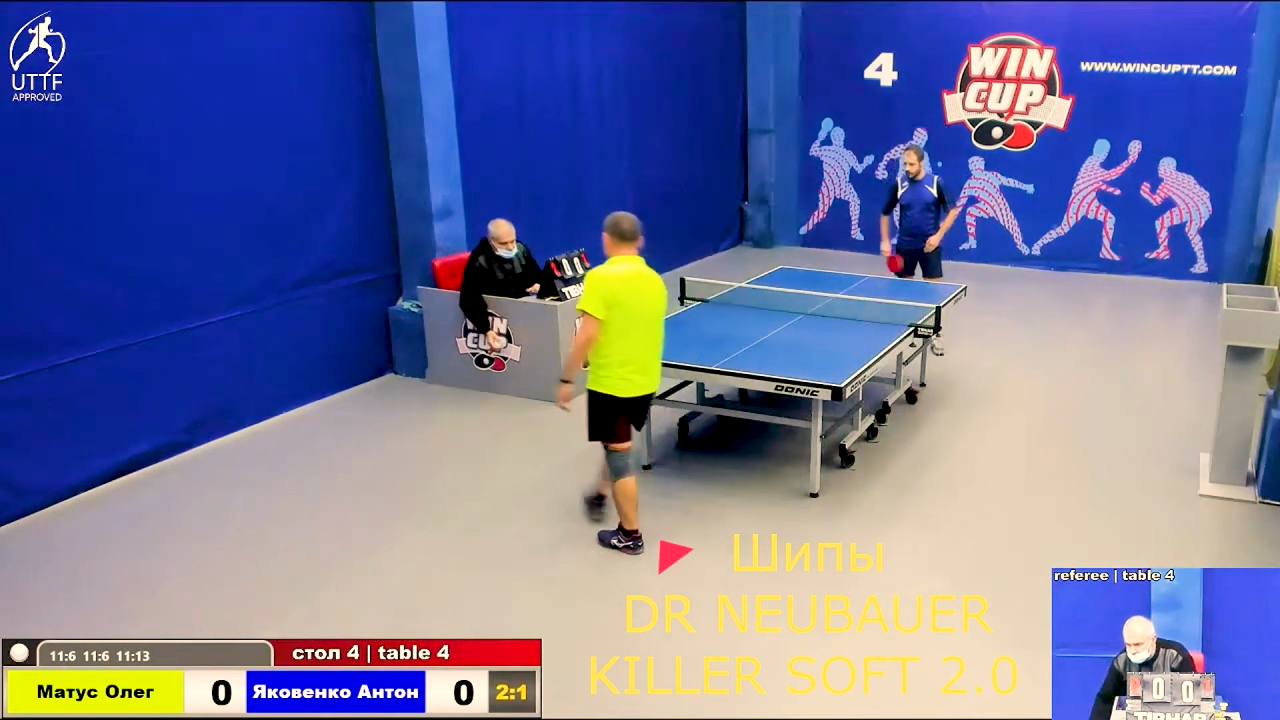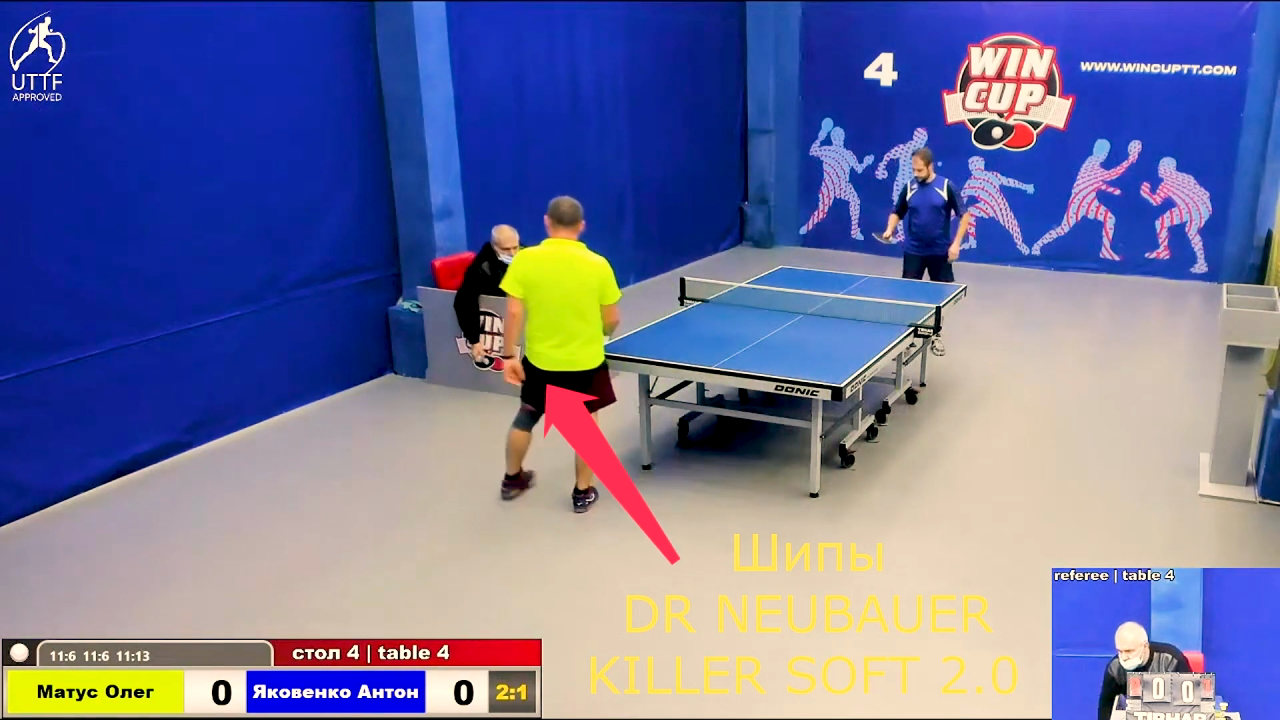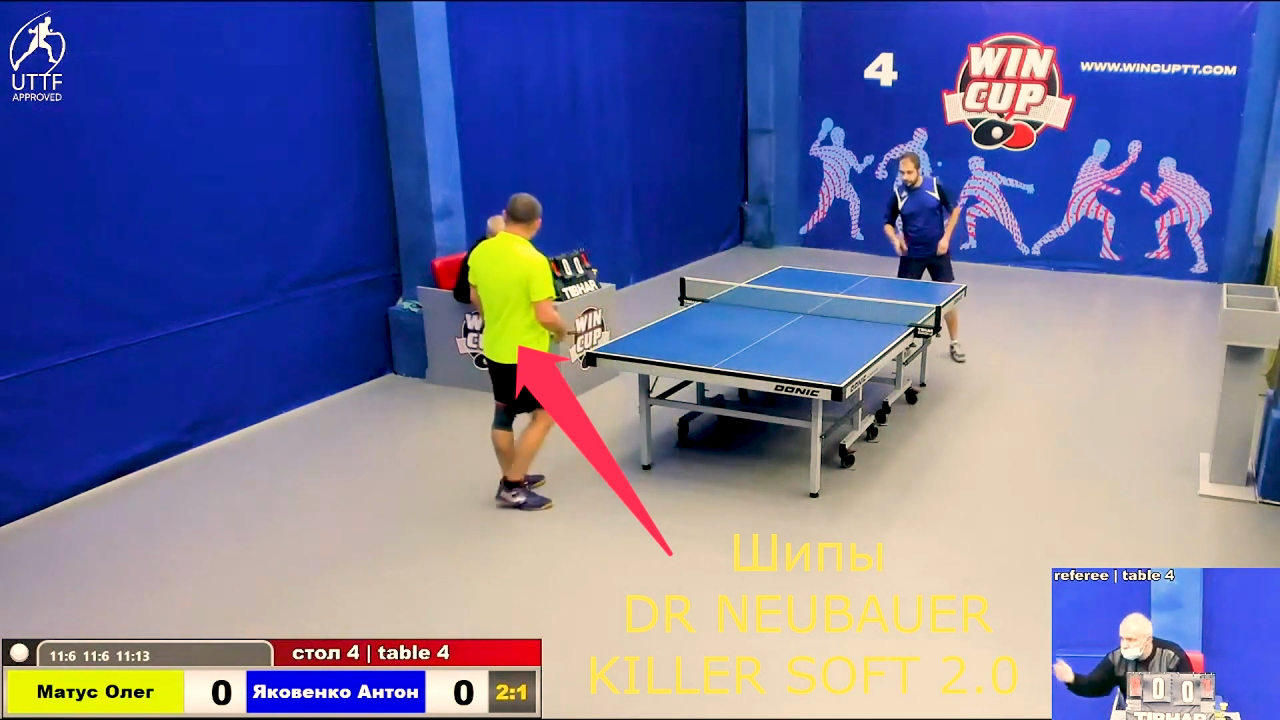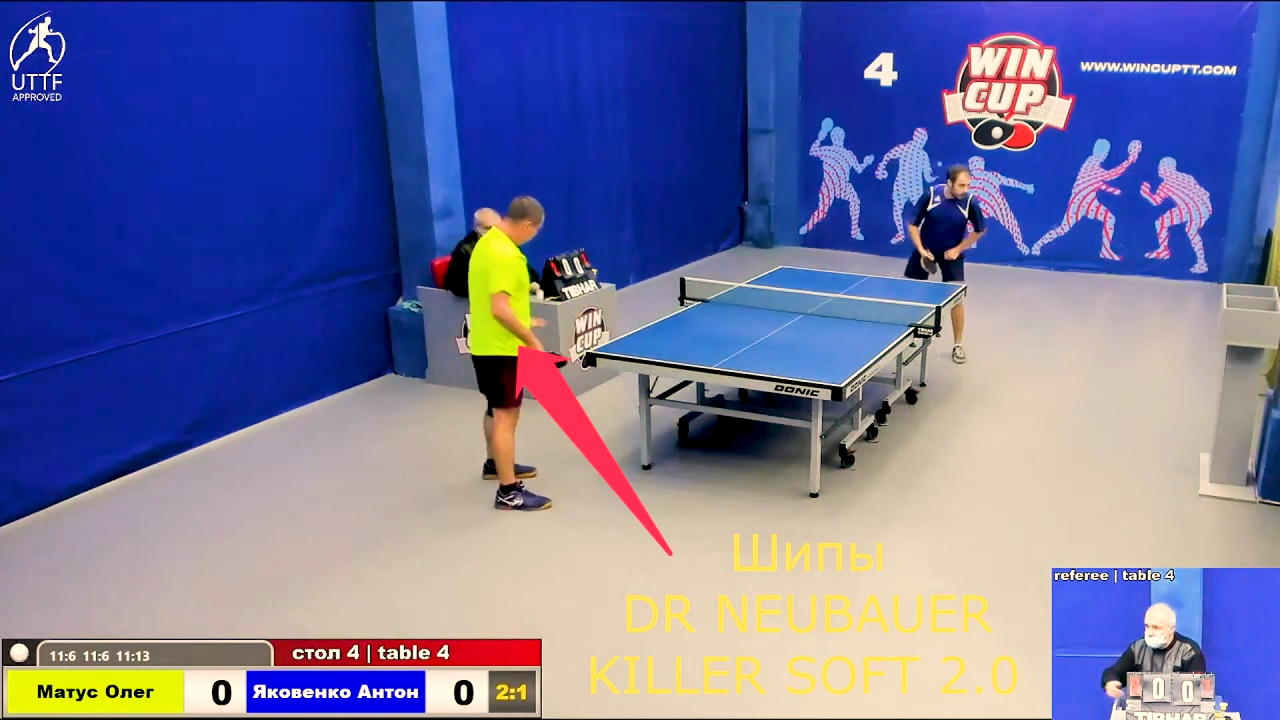
dt=0.7s
person 1, frame 1
left shoulder: (600, 277)
right shoulder: (656, 281)
left elbow: (588, 335)
left wrist: (567, 378)
left hip: (610, 383)
right hip: (647, 382)
left knee: (619, 455)
right knee: (618, 444)
left ankle: (629, 534)
right ankle: (599, 498)
person 1, frame 2
left shoulder: (526, 259)
right shoulder: (598, 265)
left elbow: (514, 312)
right elbow: (612, 319)
left wrist: (509, 356)
right wrist: (599, 333)
left hip: (541, 360)
right hip: (586, 361)
left knee: (526, 416)
left ankle: (512, 479)
right ankle: (583, 492)
person 1, frame 3
left shoulder: (480, 252)
right shoulder: (533, 261)
right elbow: (545, 315)
right wrist: (561, 331)
left hip: (495, 350)
left knee: (503, 416)
right knee: (542, 418)
left ankle: (511, 477)
right ankle: (512, 488)
person 1, frame 4
left shoulder: (488, 242)
right shoulder: (504, 255)
right elbow: (500, 309)
left wrist: (523, 320)
right wrist: (531, 340)
left hip: (487, 345)
right hip: (500, 349)
left knee: (496, 408)
right knee: (506, 416)
left ankle: (495, 463)
right ankle: (508, 491)
person 2, frame 1
left shoulder: (936, 183)
right shoulder: (899, 185)
left elbow: (953, 211)
right elbow: (885, 213)
left wrist: (938, 235)
right wrist: (885, 241)
left hip: (929, 245)
right hip: (905, 246)
left ankle: (935, 334)
person 2, frame 2
left shoulder: (946, 186)
right shoulder: (909, 187)
left elbow: (965, 216)
right elbow: (897, 213)
left wrist: (956, 244)
right wrist: (889, 230)
left hip: (940, 252)
right hip: (913, 251)
left ankle: (935, 336)
person 2, frame 3
left shoulder: (935, 185)
right shoulder: (897, 194)
left elbow: (954, 211)
right elbow: (888, 223)
left wrist: (946, 238)
right wrist: (896, 241)
left hip: (937, 251)
right hip: (912, 253)
left ankle: (954, 342)
person 2, frame 4
left shoulder: (970, 203)
right shoulder: (930, 195)
left elbow: (980, 230)
right elbow: (912, 224)
left wrist: (958, 249)
right wrist: (921, 250)
left hip: (951, 254)
right hip: (925, 251)
left ankle: (958, 345)
